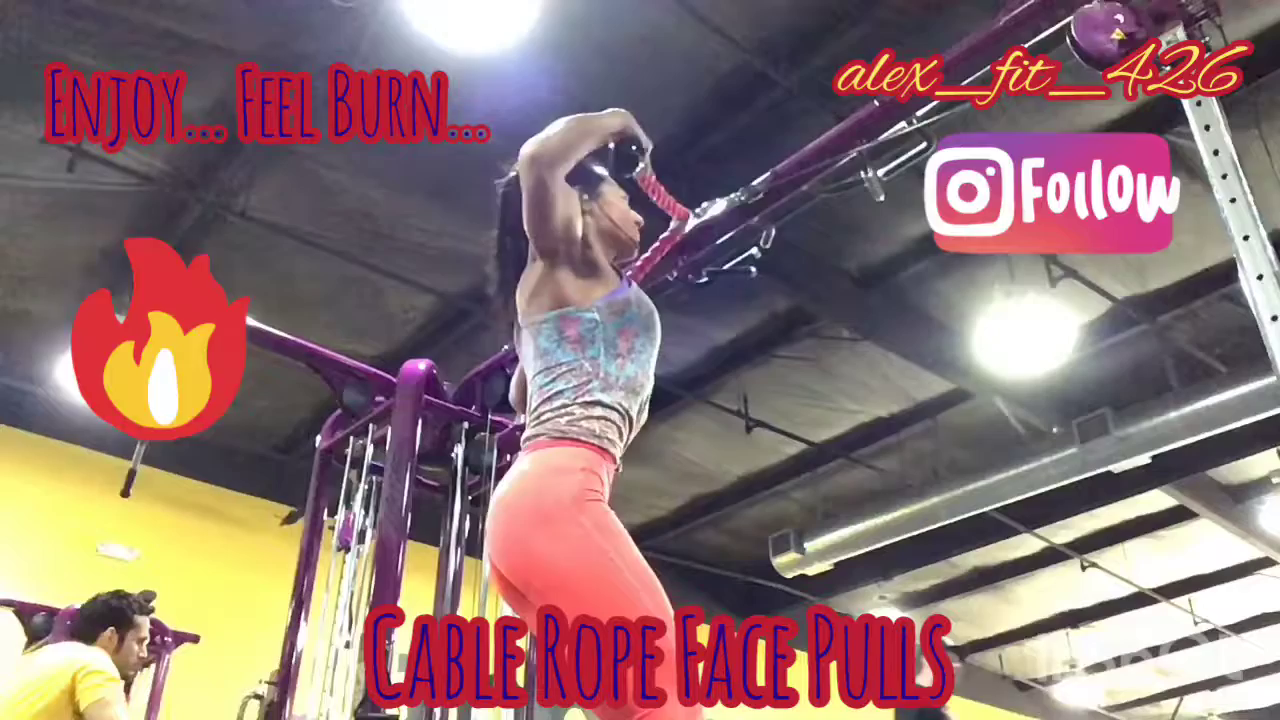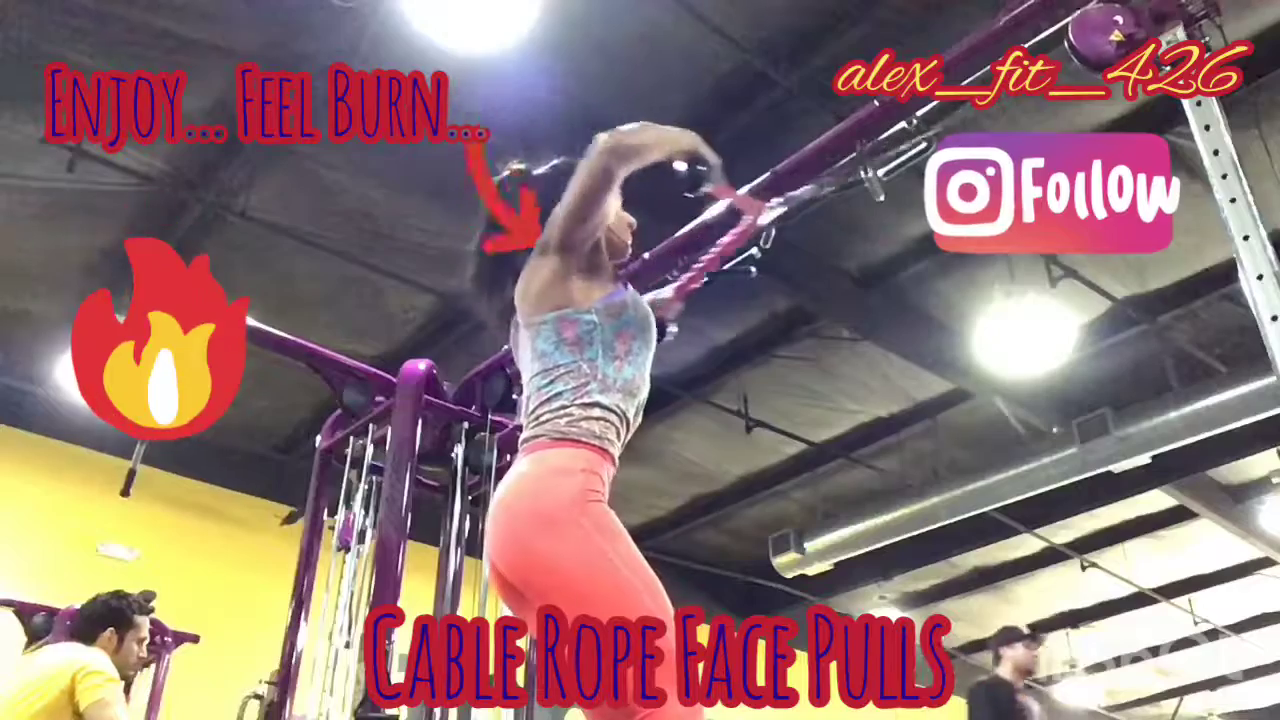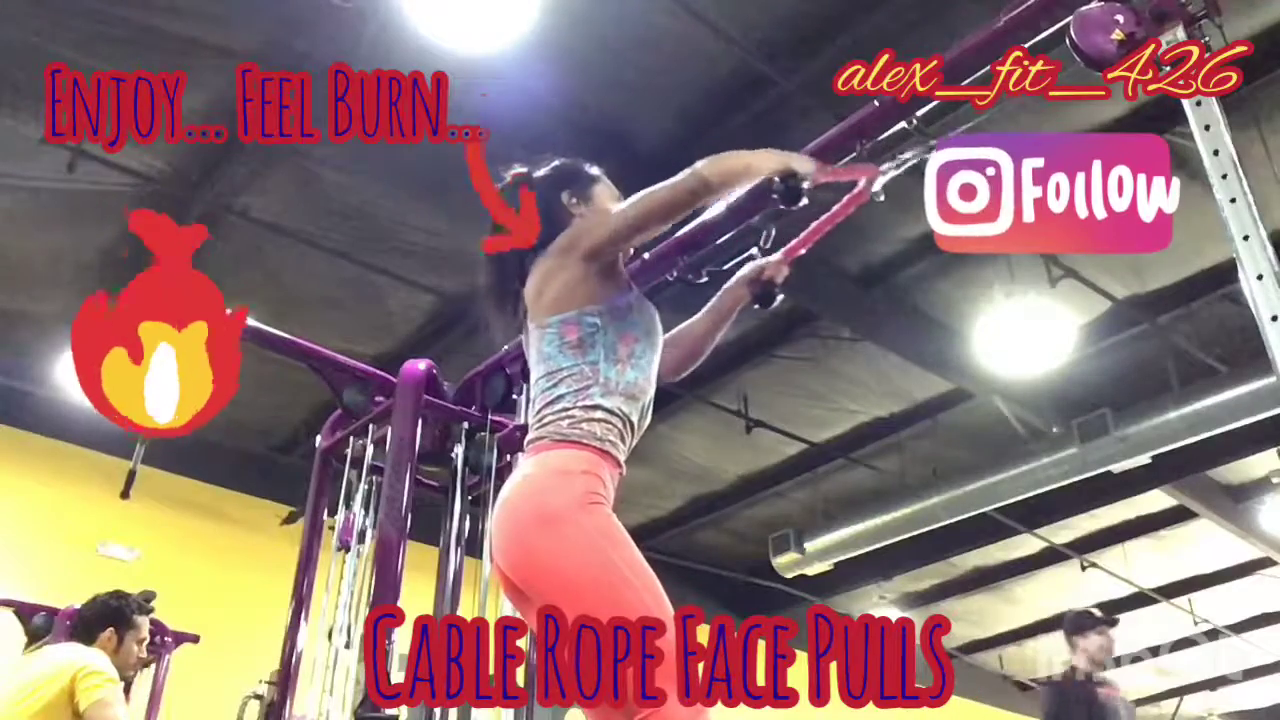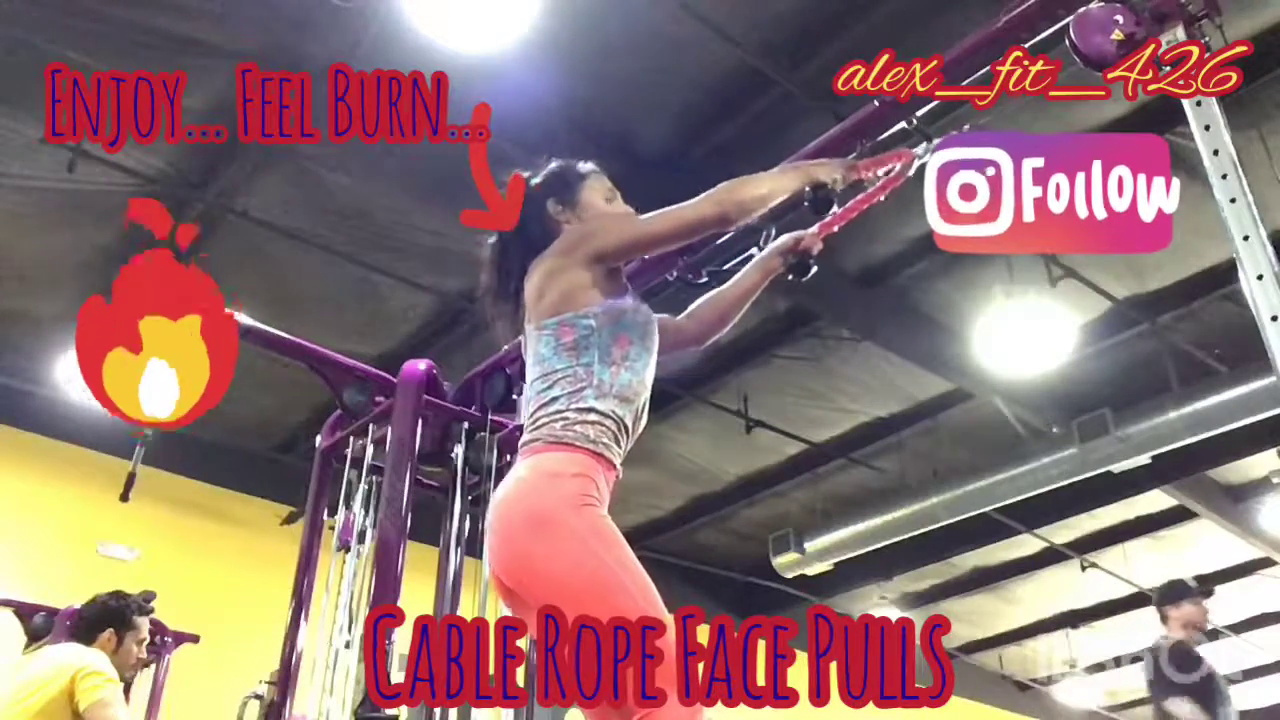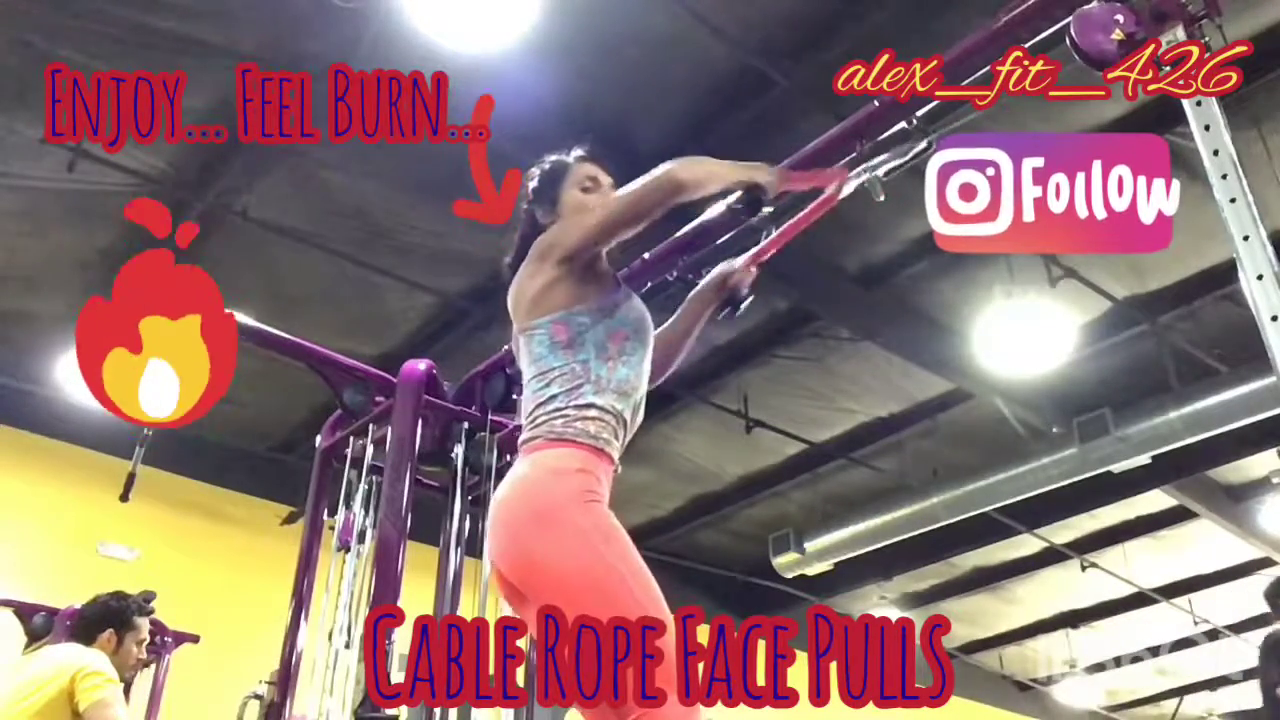
dt=0.4s
person 1, frame 1
left shoulder: (560, 291)
right shoulder: (565, 255)
right elbow: (538, 158)
right wrist: (615, 123)
left hip: (536, 507)
right hip: (555, 496)
person 1, frame 2
left shoulder: (544, 291)
right shoulder: (564, 251)
right elbow: (613, 149)
left wrist: (640, 315)
right wrist: (690, 143)
left hip: (530, 508)
right hip: (555, 497)
person 1, frame 3
left shoulder: (561, 291)
right shoulder: (574, 251)
left elbow: (666, 361)
right elbow: (700, 181)
left wrist: (742, 287)
right wrist: (781, 161)
left hip: (541, 507)
right hip: (557, 499)
person 1, frame 4
left shoulder: (604, 307)
right shoulder: (573, 250)
left elbow: (690, 328)
right elbow: (718, 208)
left wrist: (776, 257)
right wrist: (806, 172)
left hip: (542, 510)
right hip: (550, 501)
person 1, frame 5
left shoulder: (581, 292)
right shoulder: (559, 252)
left elbow: (642, 370)
right elbow: (671, 180)
left wrist: (710, 293)
right wrist: (746, 174)
left hip: (537, 507)
right hip: (555, 497)
